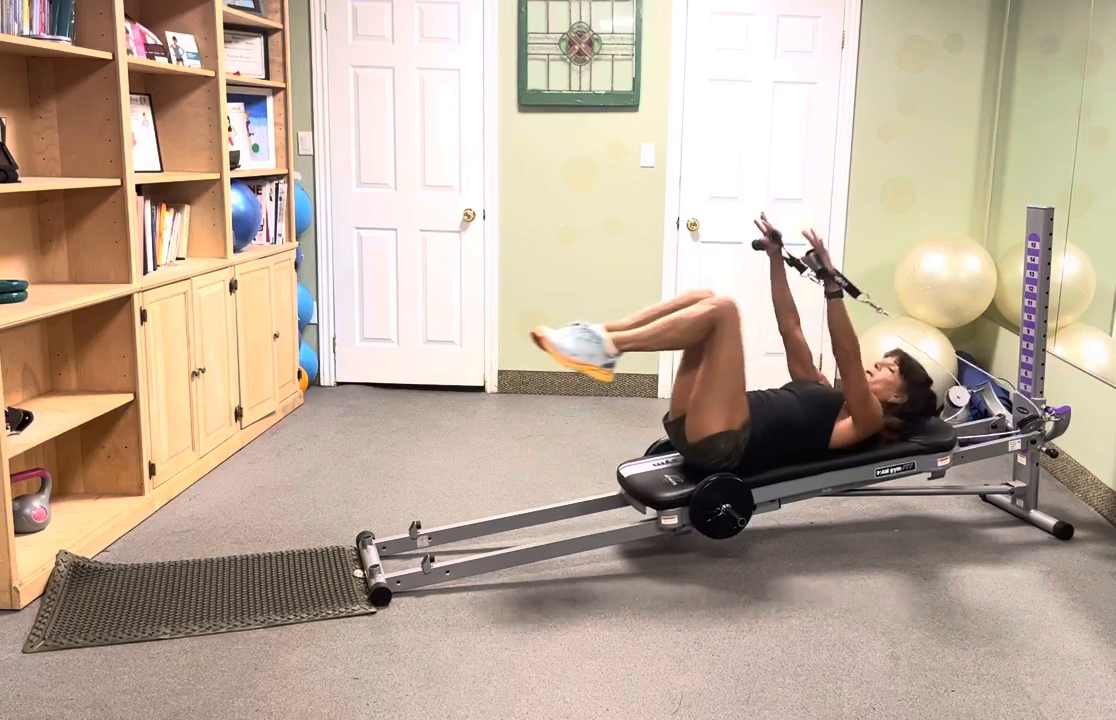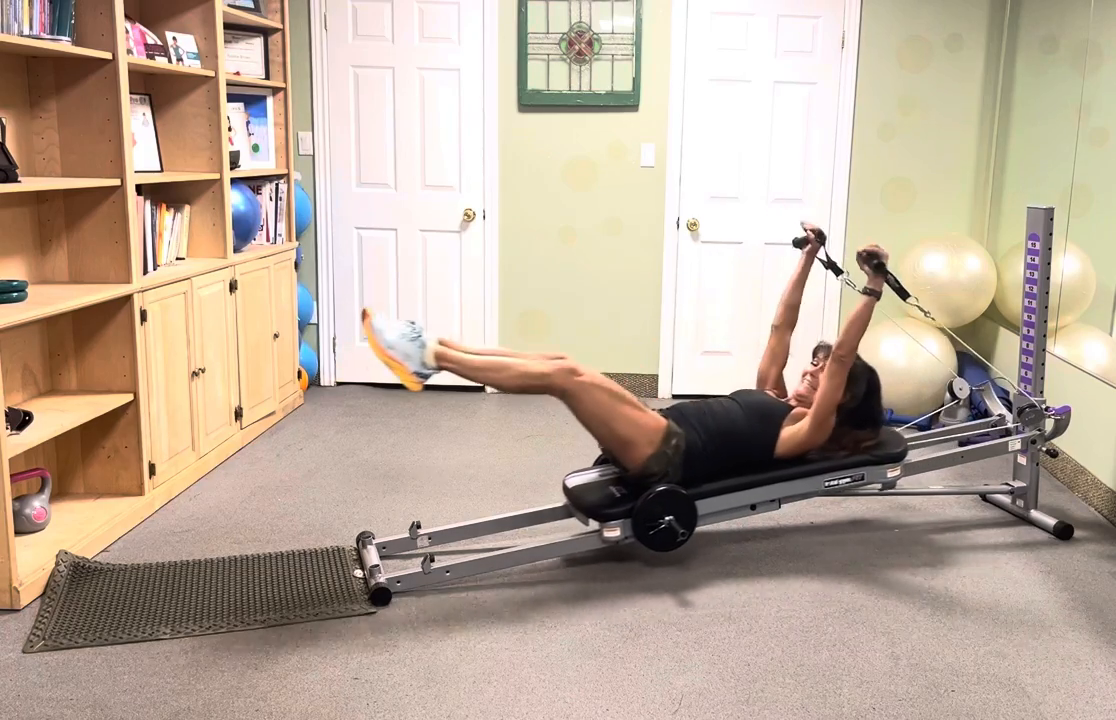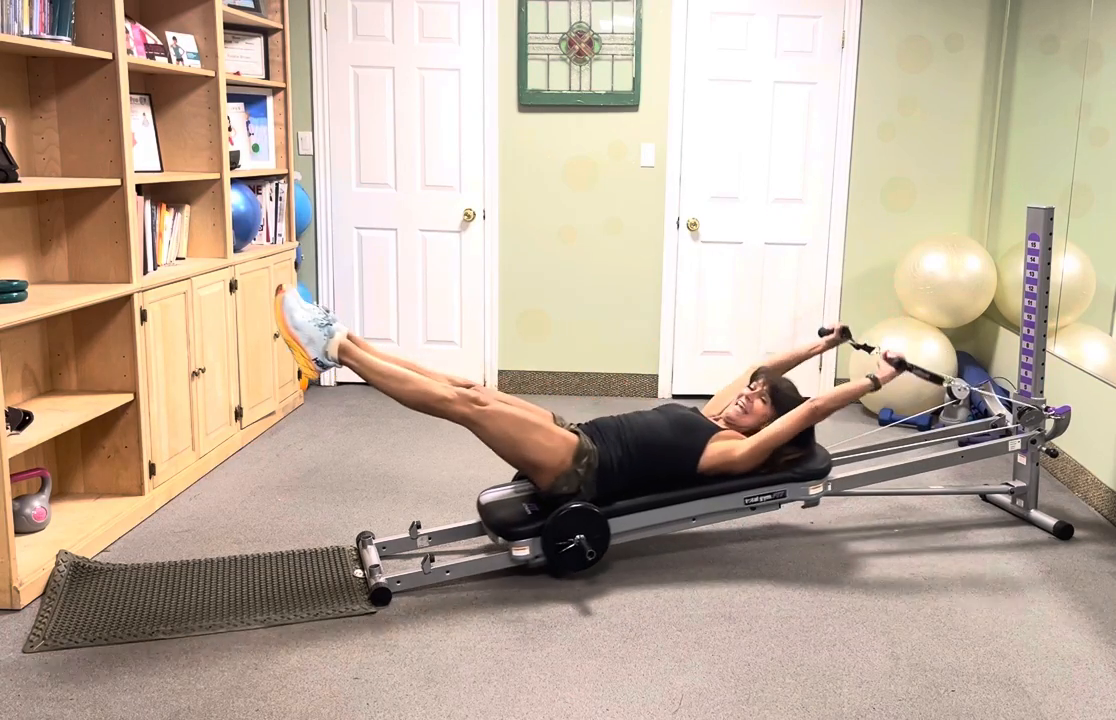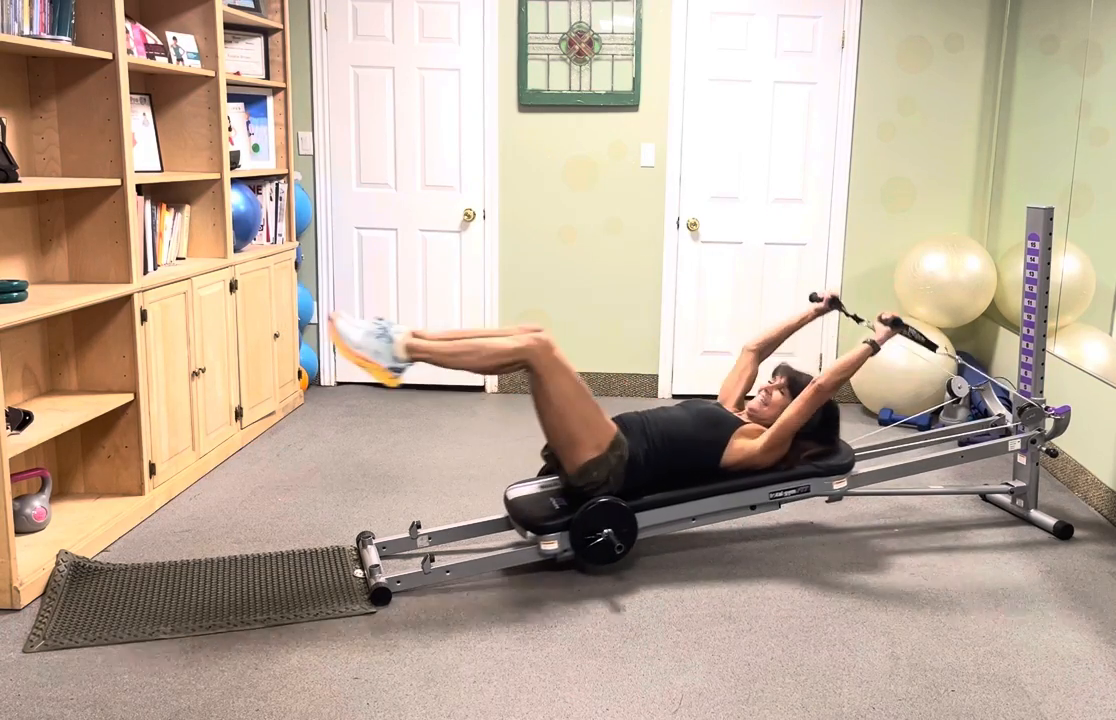
dt=0.5s
person 1, frame 1
left shoulder: (866, 421)
right shoulder: (823, 393)
left elbow: (847, 354)
right elbow: (791, 328)
left wrist: (830, 285)
right wrist: (777, 257)
left hip: (726, 443)
right hip: (690, 427)
left knee: (720, 310)
right knee: (703, 299)
left ankle: (604, 346)
right ankle: (599, 338)
person 1, frame 2
left shoulder: (813, 432)
right shoulder: (773, 401)
left elbow: (842, 359)
right elbow: (781, 327)
left wrist: (871, 290)
right wrist: (808, 259)
left hip: (670, 455)
right hip: (660, 438)
left knee: (562, 373)
right knee: (557, 363)
left ankle: (431, 357)
right ankle: (435, 350)
person 1, frame 3
left shoulder: (739, 453)
right shoulder: (712, 420)
left elbow: (806, 409)
right elbow: (759, 369)
left wrist: (872, 379)
right wrist: (821, 344)
left hip: (584, 470)
right hip: (579, 440)
left knee: (467, 403)
right knee: (468, 388)
left ankle: (336, 350)
right ankle: (341, 344)
person 1, frame 4
left shoulder: (763, 446)
right shoulder: (730, 413)
left elbow: (818, 388)
right elbow: (754, 349)
left wrist: (872, 344)
right wrist: (814, 312)
left hip: (608, 467)
right hip: (605, 446)
left knee: (536, 347)
right knee: (530, 336)
left ankle: (401, 349)
right ankle: (403, 341)
